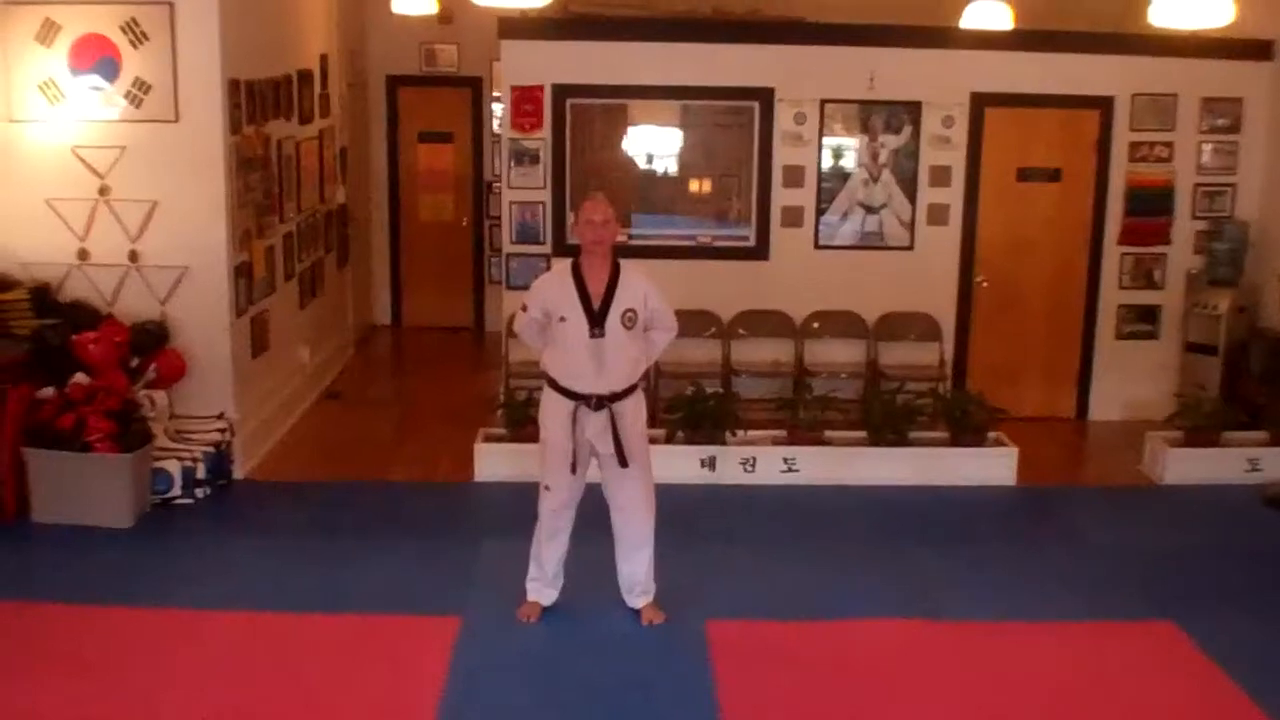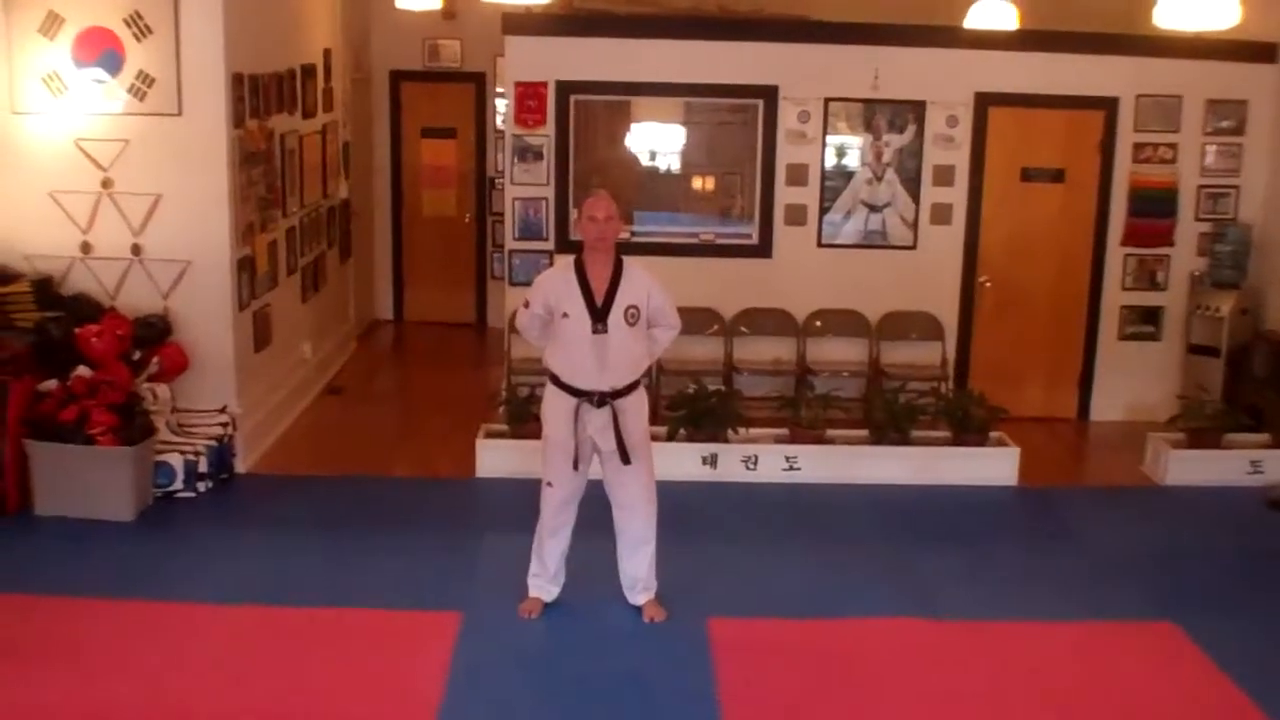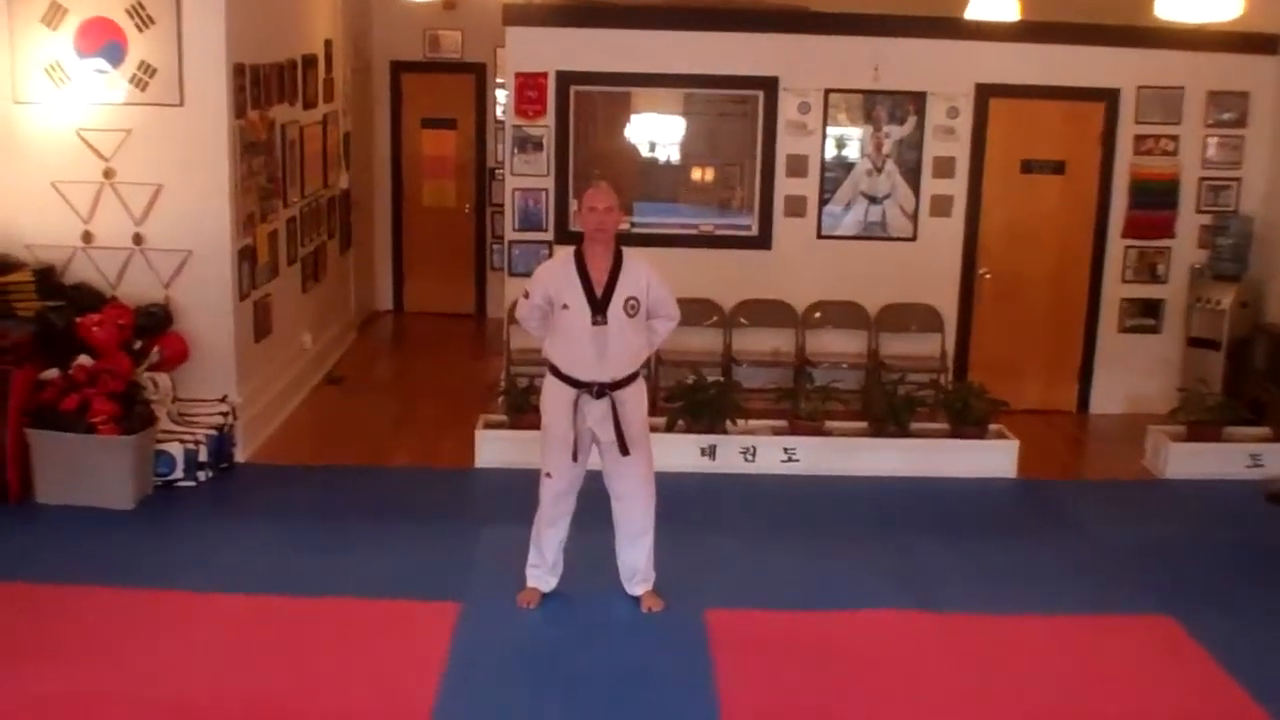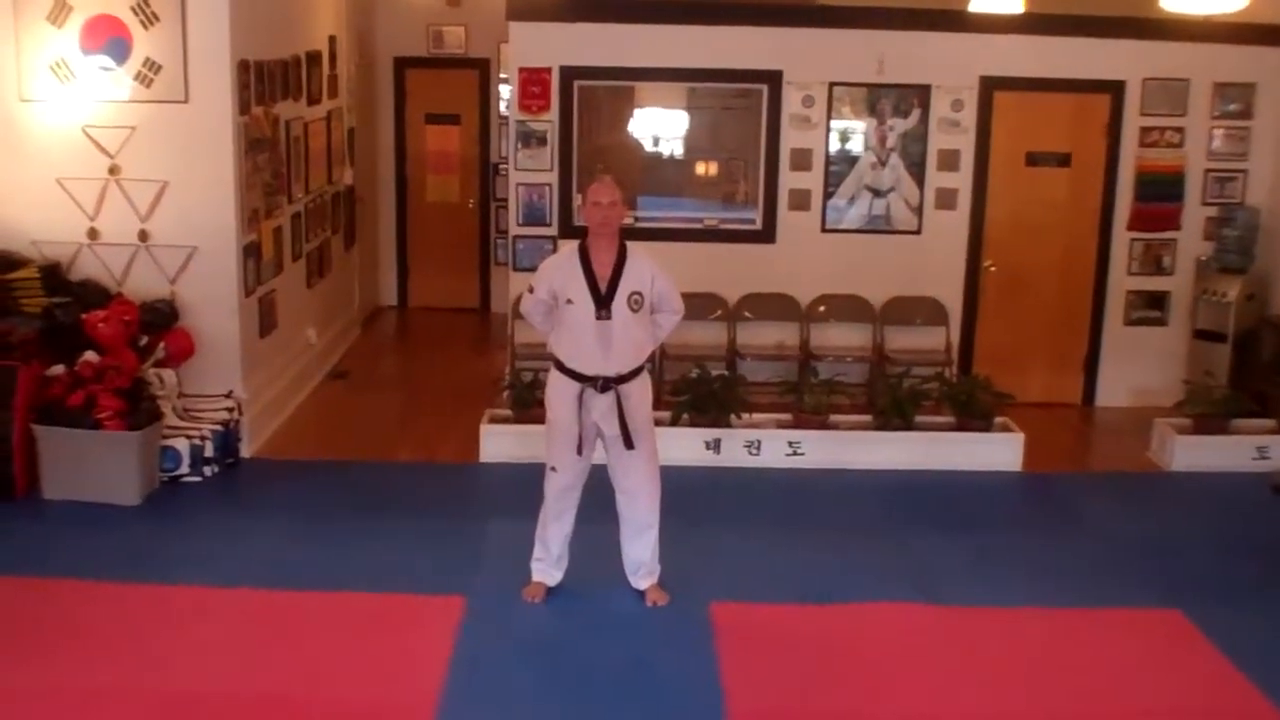
dt=0.7s
person 1, frame 1
left shoulder: (639, 286)
right shoulder: (550, 286)
left elbow: (665, 327)
right elbow: (526, 327)
left wrist: (636, 361)
right wrist: (559, 358)
left hip: (621, 409)
right hip: (565, 408)
left knee: (635, 505)
right knee: (555, 503)
left ankle: (641, 595)
right ankle: (540, 591)
person 1, frame 2
left shoulder: (641, 283)
right shoulder: (553, 282)
left elbow: (668, 325)
right elbow: (527, 323)
left wrist: (638, 358)
right wrist: (562, 354)
left hip: (624, 406)
right hip: (567, 404)
left knee: (637, 501)
right knee: (557, 498)
left ankle: (642, 592)
right ankle: (541, 587)
person 1, frame 3
left shoulder: (641, 274)
right shoulder: (553, 273)
left elbow: (667, 316)
right elbow: (528, 314)
left wrist: (638, 350)
right wrist: (561, 345)
left hip: (623, 397)
right hip: (566, 395)
left knee: (635, 492)
right knee: (555, 489)
left ankle: (641, 583)
right ankle: (539, 578)
person 1, frame 4
left shoulder: (644, 269)
right shoulder: (557, 267)
left elbow: (671, 310)
right elbow: (533, 309)
left wrist: (641, 343)
right wrist: (567, 341)
left hip: (627, 391)
right hip: (571, 390)
left knee: (640, 486)
right knee: (561, 483)
left ankle: (645, 576)
right ankle: (545, 571)
